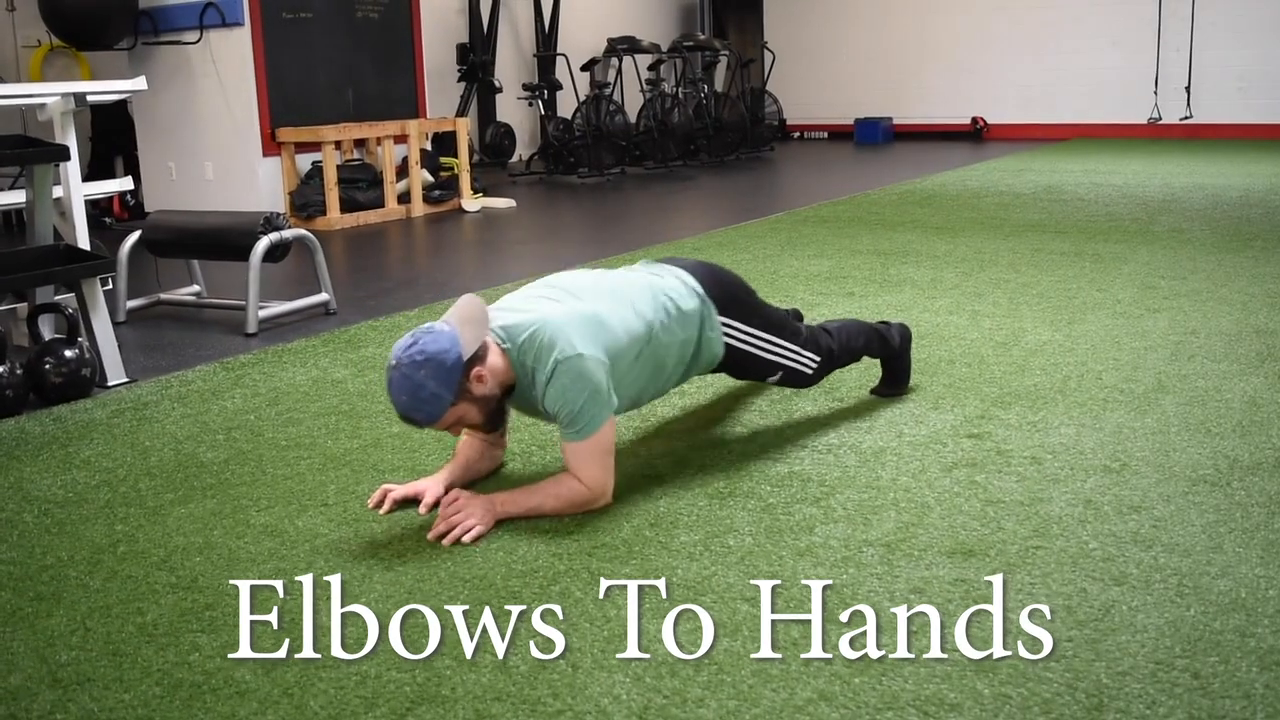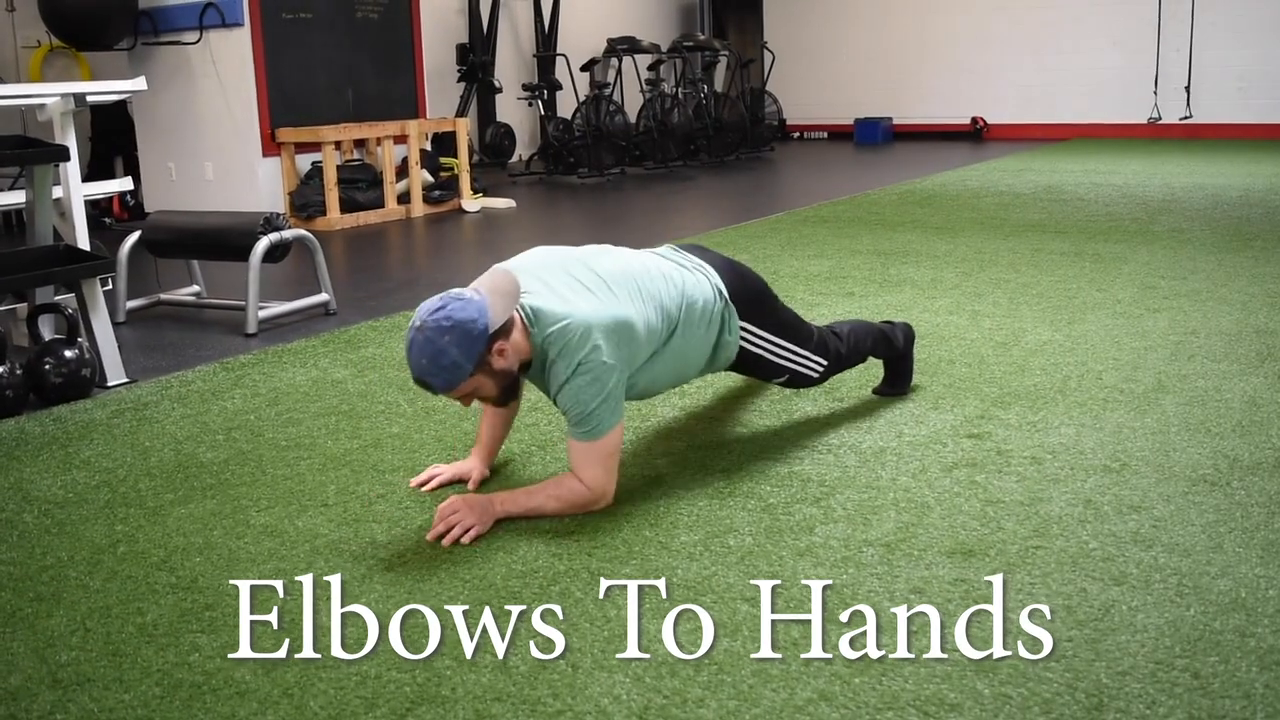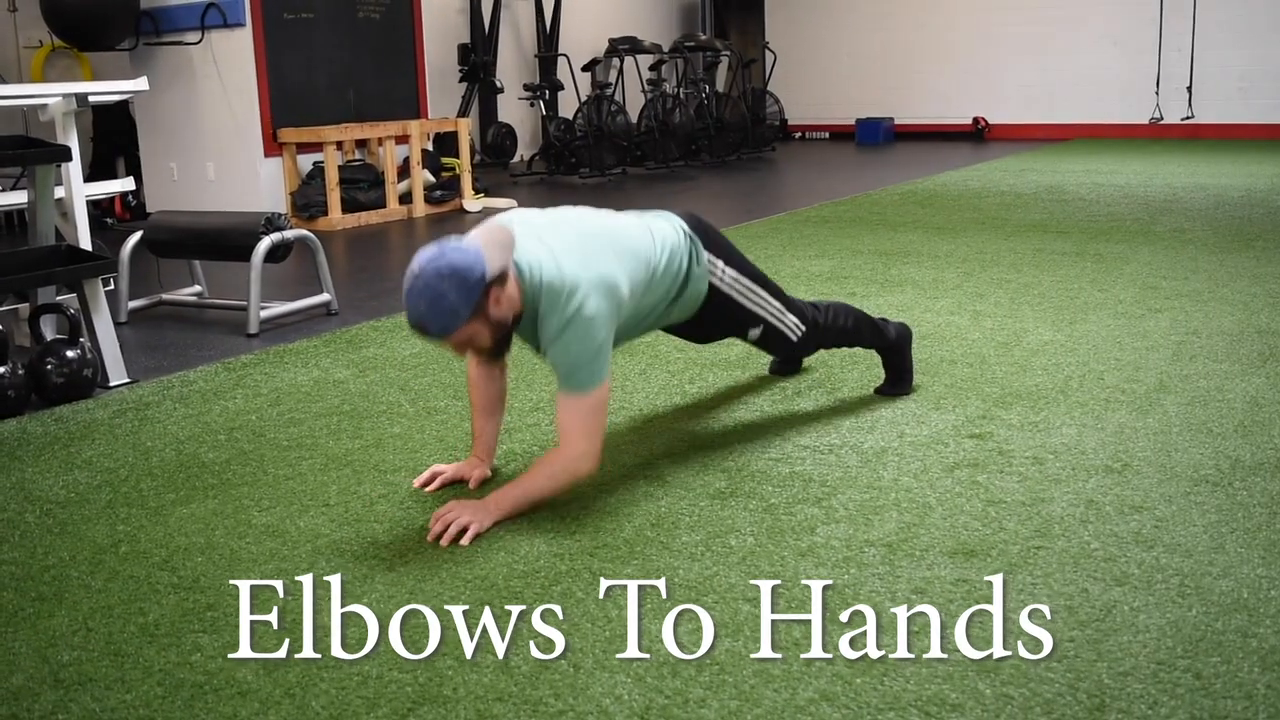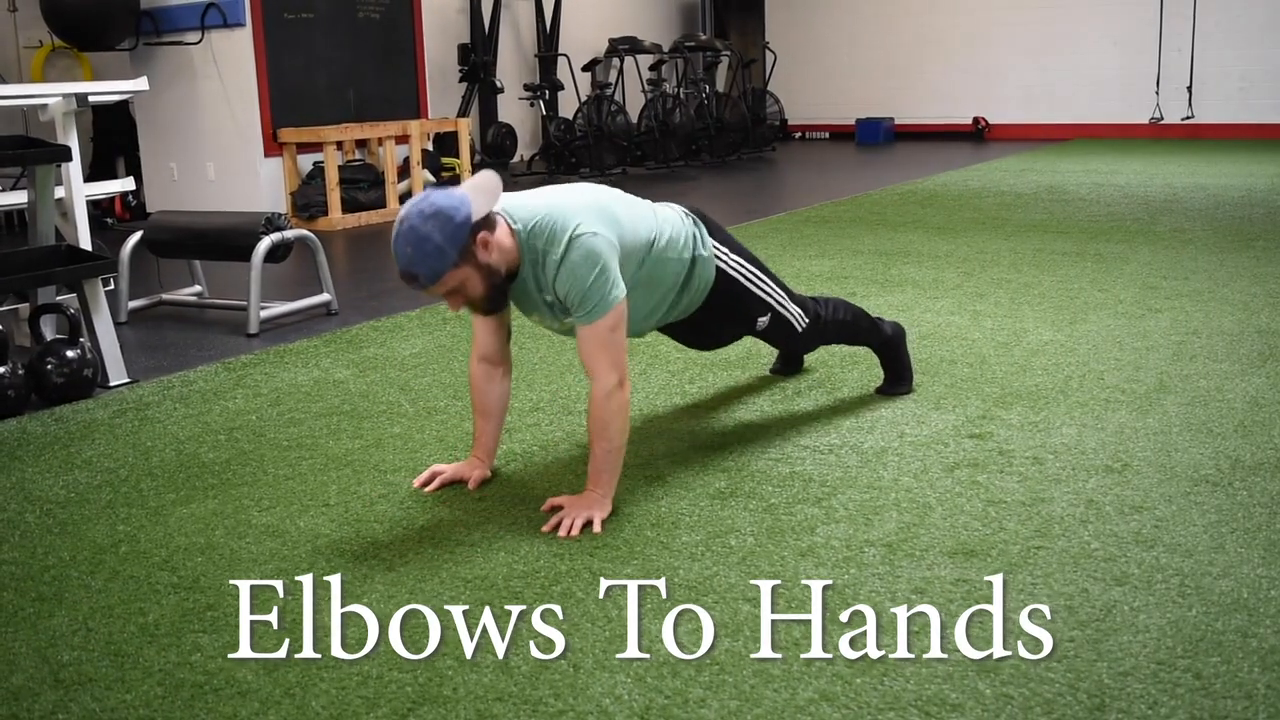
dt=0.4s
person 1, frame 1
left shoulder: (564, 362)
right shoulder: (473, 344)
left elbow: (595, 487)
right elbow: (489, 444)
left wrist: (492, 505)
right wrist: (443, 477)
left hip: (705, 310)
right hip: (657, 289)
left knee: (812, 357)
left ankle: (889, 341)
right ankle: (784, 320)
person 1, frame 2
left shoulder: (582, 354)
right shoulder: (500, 288)
left elbow: (596, 489)
right elbow: (511, 380)
left wrist: (493, 505)
right wrist: (480, 456)
left hip: (724, 310)
right hip: (677, 269)
left knee: (818, 359)
left ankle: (893, 341)
person 1, frame 3
left shoulder: (573, 305)
right shoulder: (481, 258)
left elbow: (581, 454)
right elbow: (488, 365)
left wrist: (492, 506)
right wrist: (479, 458)
left hip: (691, 262)
right hip: (645, 245)
left knee: (798, 330)
right knee: (744, 334)
left ankle: (888, 338)
right ankle: (786, 351)
person 1, frame 4
left shoulder: (577, 247)
right shoulder: (477, 254)
left elbow: (610, 383)
right elbow: (490, 363)
left wrist: (599, 496)
right wrist: (479, 459)
left hip: (696, 263)
left knee: (798, 322)
right knee: (720, 336)
left ankle: (884, 337)
right ankle: (791, 352)
